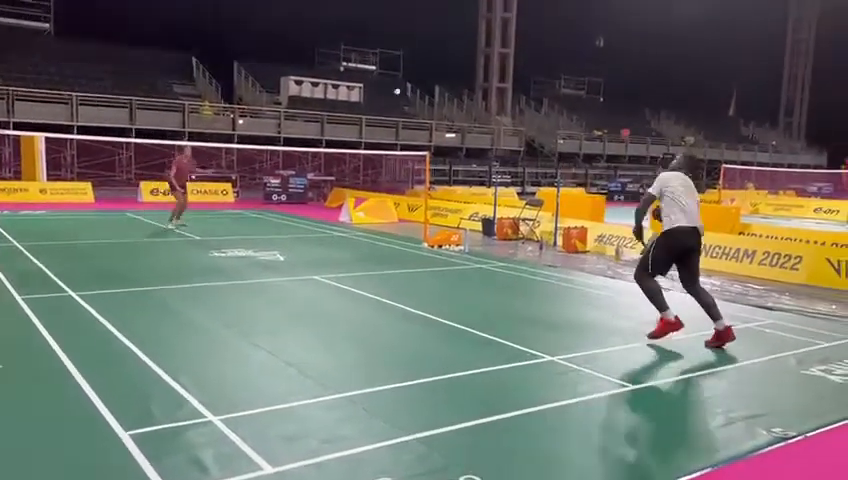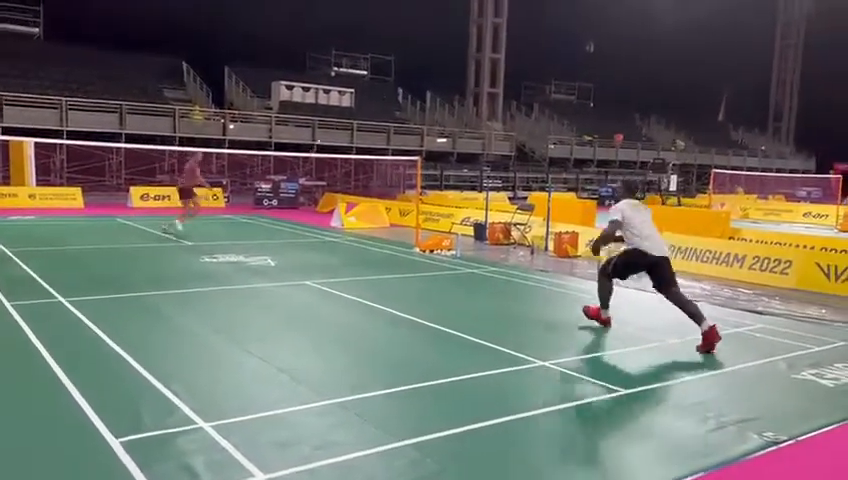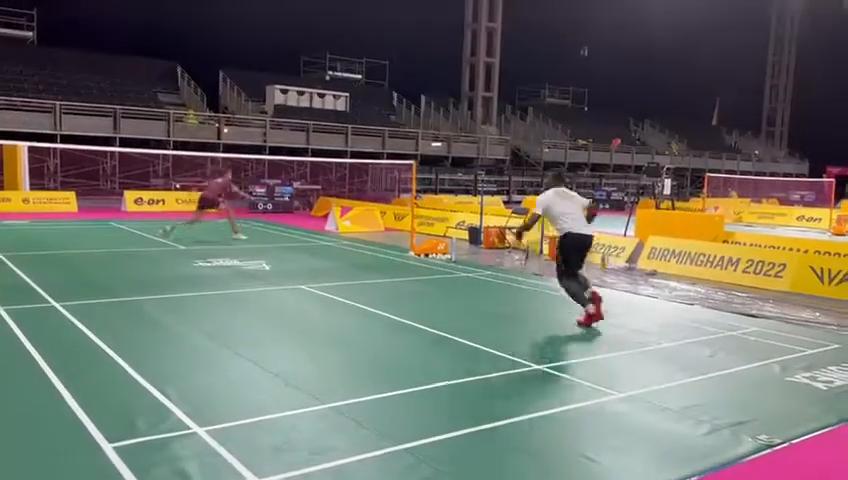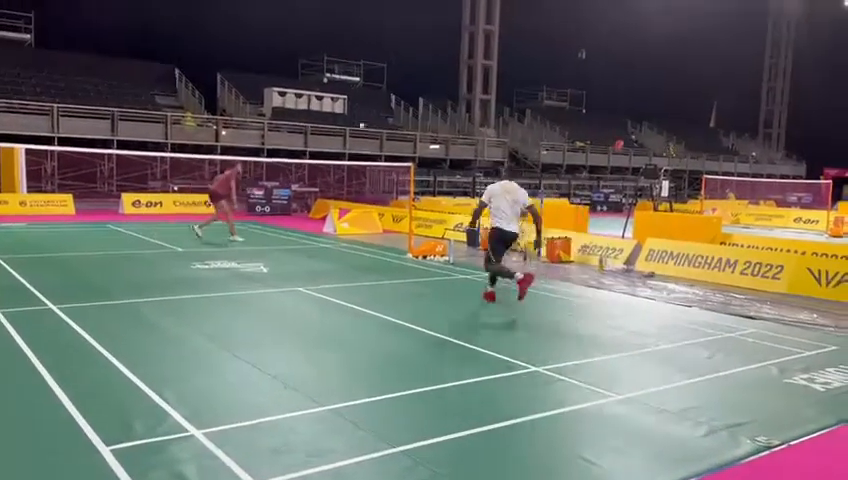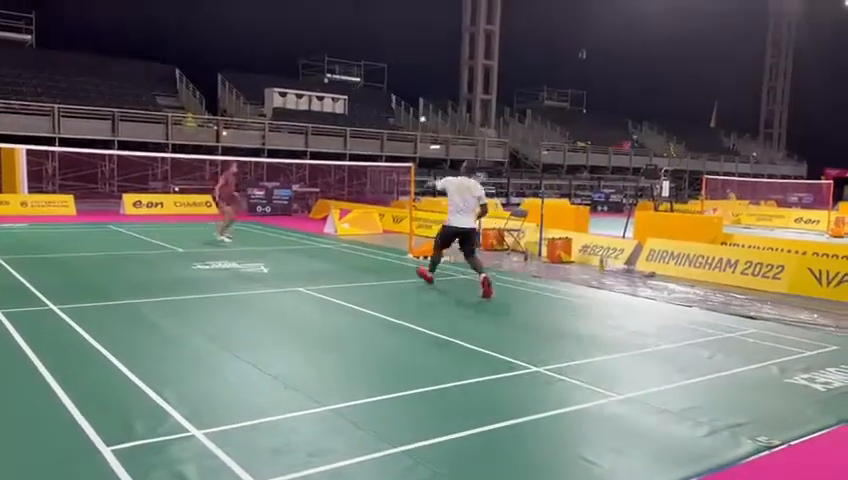
dt=0.3s
person 1, frame 1
left shoulder: (665, 177)
right shoulder: (691, 188)
left elbow: (643, 204)
left wrist: (638, 226)
left hip: (675, 233)
right hip: (694, 235)
left knee: (643, 274)
right knee: (693, 286)
left ankle: (668, 319)
right ankle: (723, 329)
person 1, frame 2
left shoulder: (619, 207)
right shoulder: (643, 208)
left elbow: (609, 232)
left wrist: (596, 244)
right wrist: (612, 239)
left hip: (639, 252)
right hip: (660, 253)
left knee: (605, 273)
right knee: (674, 295)
left ankle: (603, 315)
right ankle: (708, 330)
person 1, frame 3
left shoulder: (545, 197)
right shoulder: (573, 195)
left elbow: (530, 223)
right elbow: (593, 210)
left wrist: (518, 232)
left hip: (570, 236)
right hip: (587, 236)
left knee: (565, 277)
right knee: (573, 273)
left ankle: (591, 310)
right ankle: (591, 294)
person 1, frame 4
left shoulder: (493, 188)
right shoulder: (521, 192)
left elbow: (478, 210)
right elbow: (536, 215)
left wrist: (473, 222)
right wrist: (538, 236)
left hip: (499, 230)
right hip: (513, 232)
left knee: (491, 266)
right knee: (491, 259)
left ankle: (521, 278)
right ankle: (489, 291)
person 1, frame 5
left shoulder: (450, 181)
right shoulder: (478, 187)
left elbow: (433, 186)
right elbow: (484, 210)
left hip: (452, 225)
right hip: (470, 228)
left knee: (438, 248)
right knee: (471, 256)
left ankle: (429, 274)
right ankle: (484, 278)
